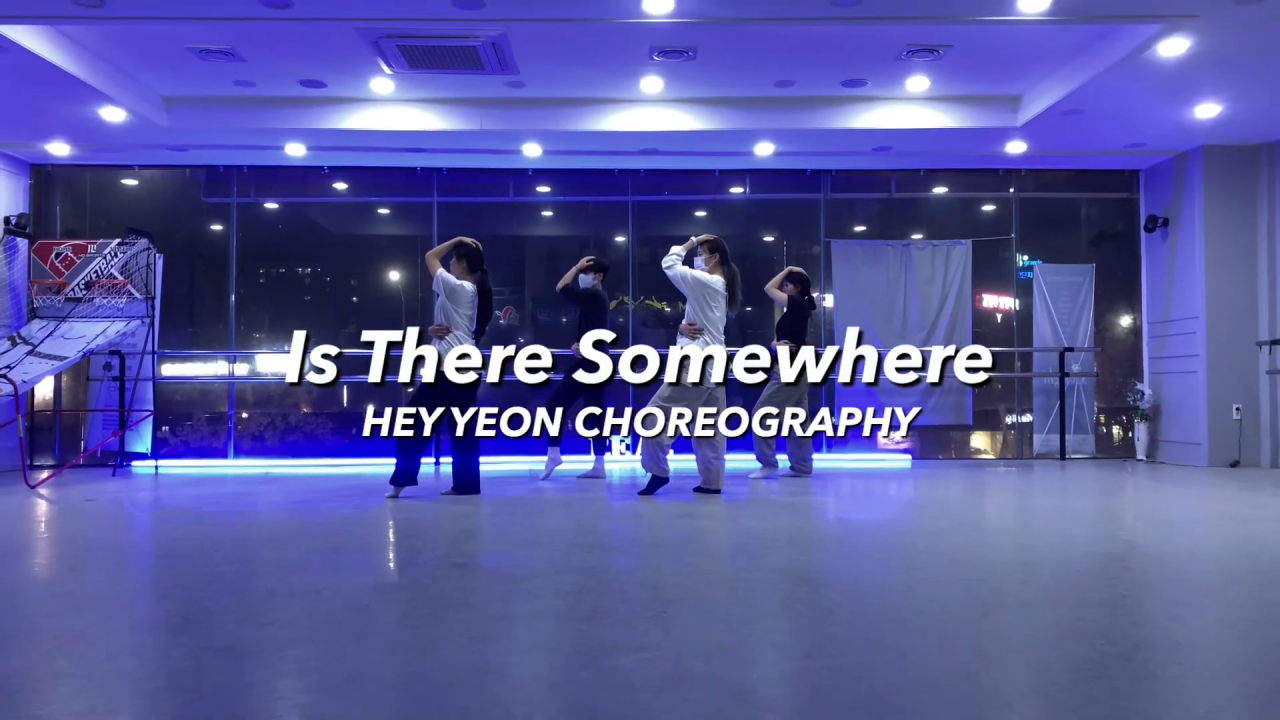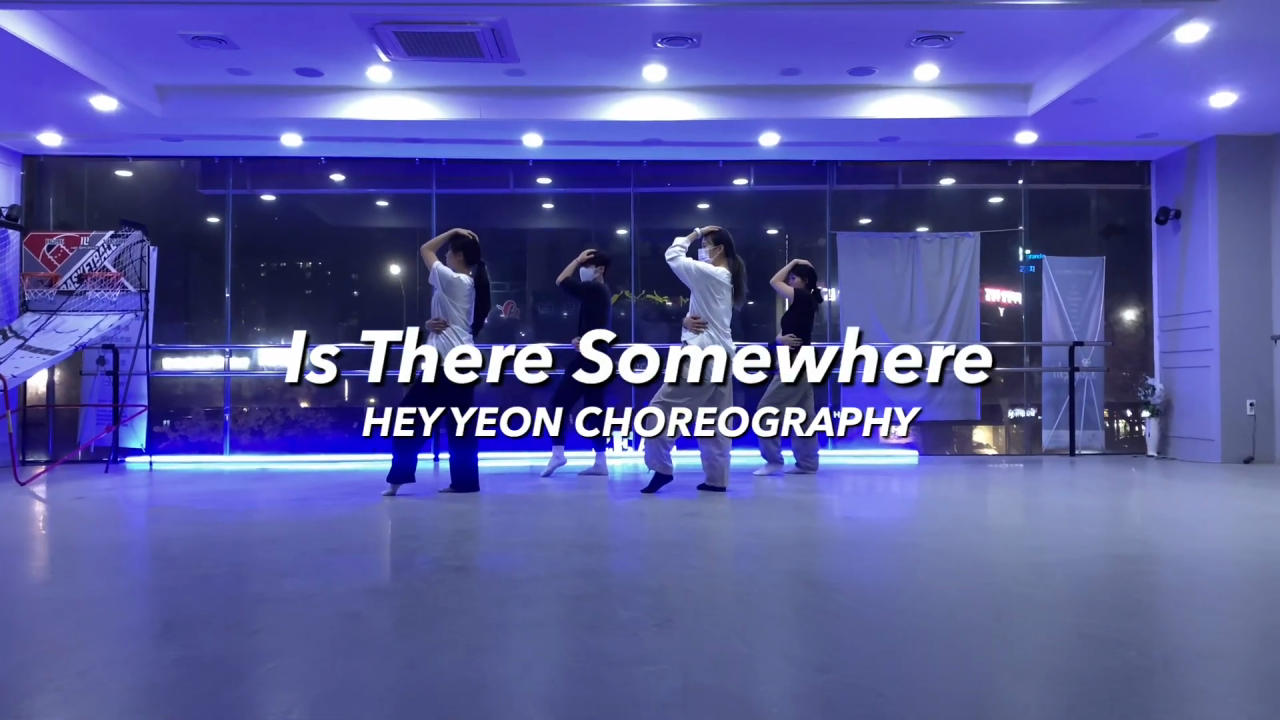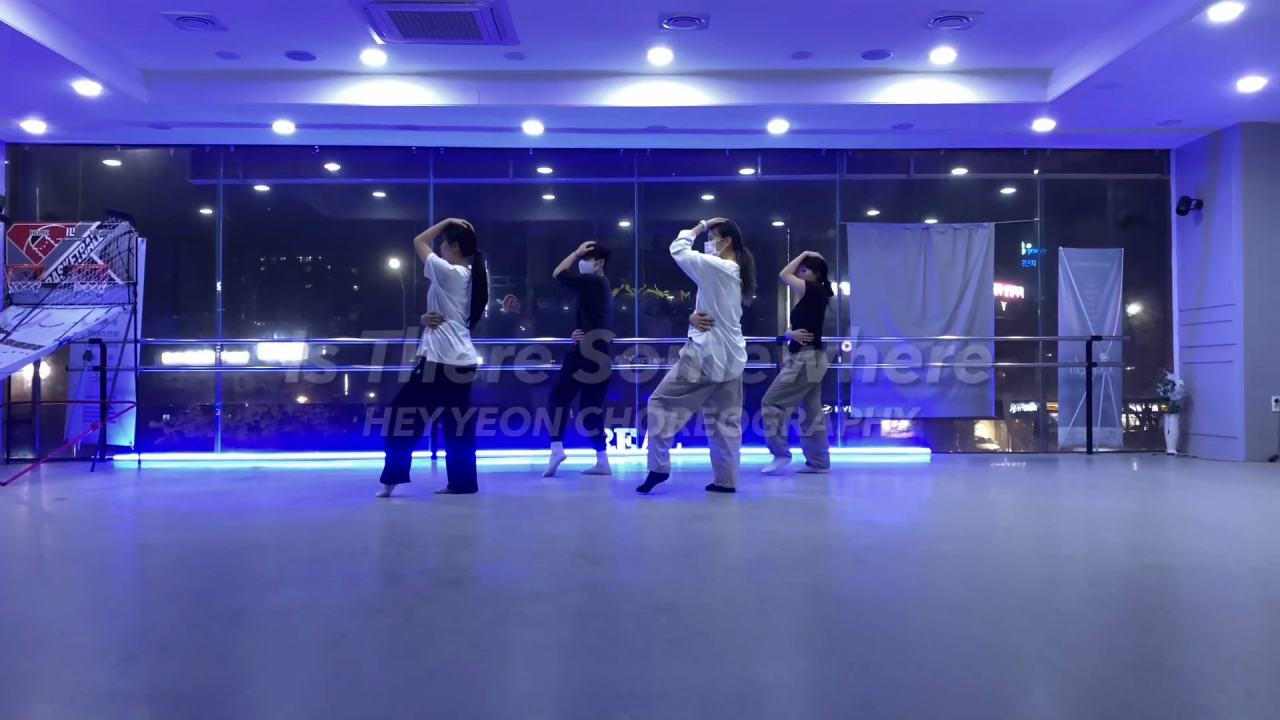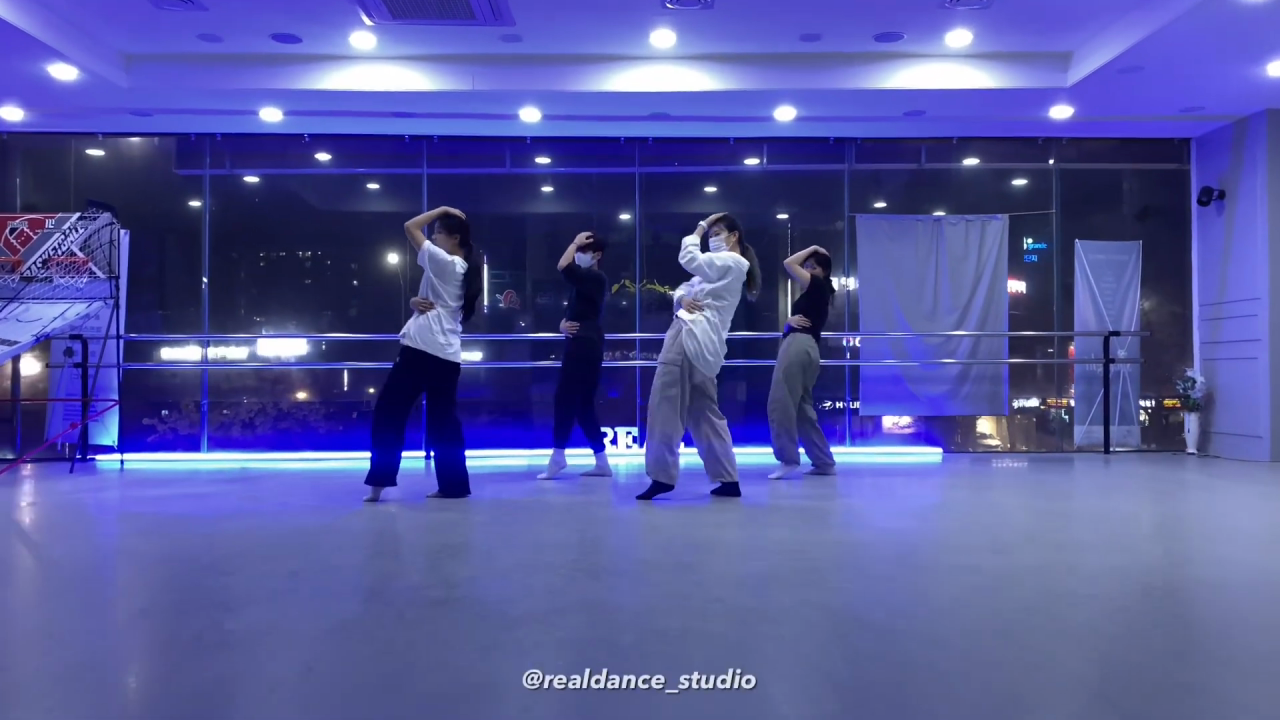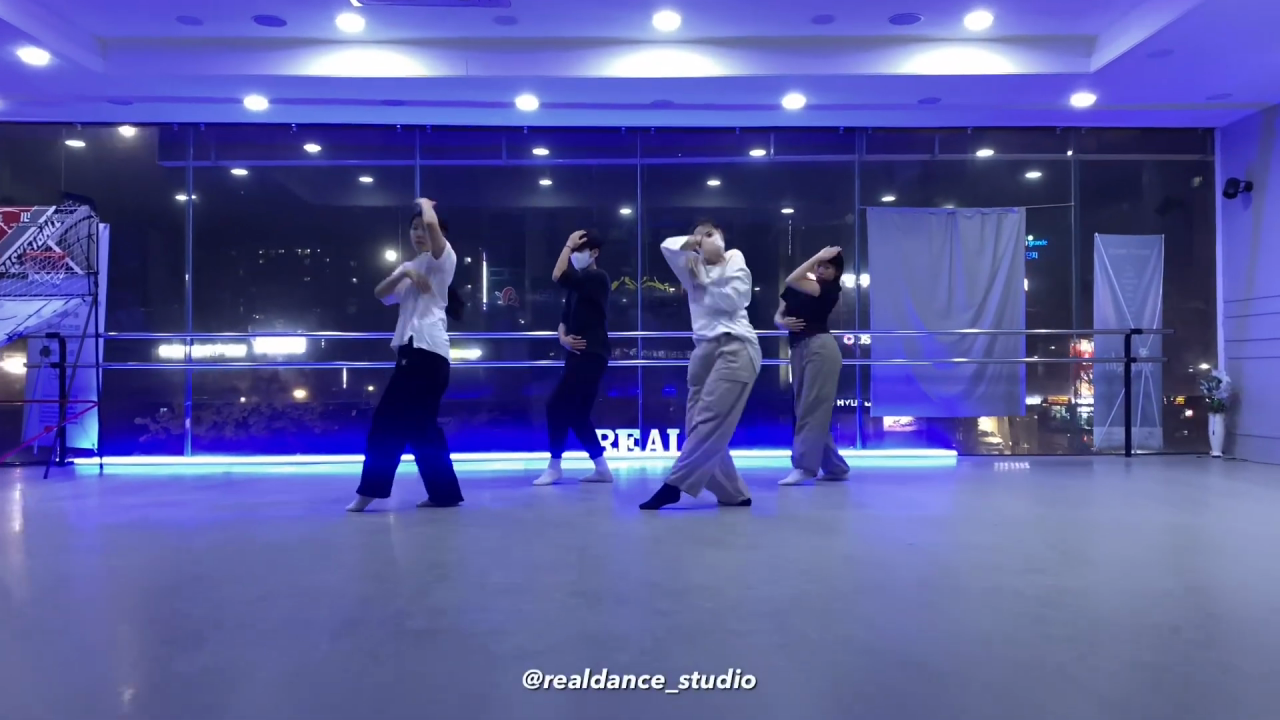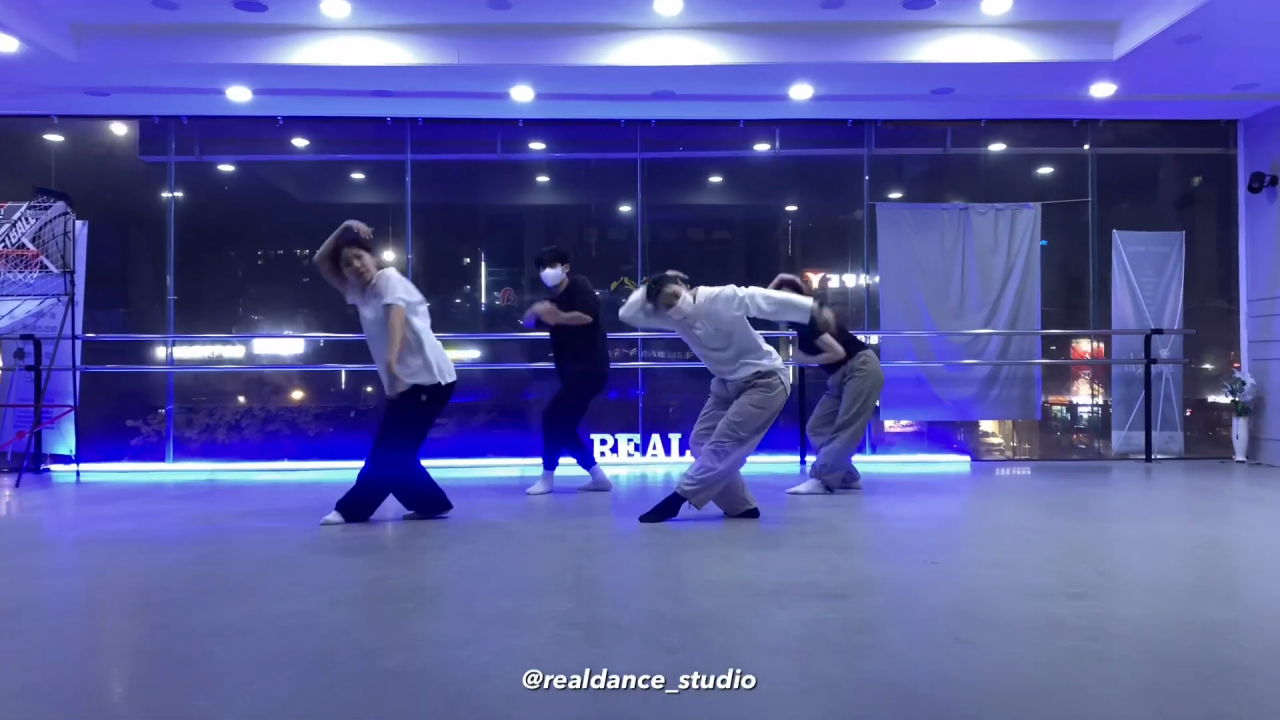
dt=0.4s
person 1, frame 1
left shoulder: (454, 287)
right shoulder: (476, 292)
left elbow: (430, 257)
left wrist: (457, 240)
right wrist: (436, 330)
right knee: (462, 428)
left ankle: (401, 481)
right ankle: (466, 483)
person 1, frame 2
left shoulder: (451, 280)
right shoulder: (473, 285)
left elbow: (426, 250)
left wrist: (453, 232)
right wrist: (432, 324)
left hip: (445, 363)
right knee: (459, 425)
left ankle: (399, 478)
right ankle: (464, 481)
person 1, frame 3
left shoulder: (446, 272)
right shoulder: (471, 277)
left elbow: (419, 241)
left wrist: (446, 222)
right wrist: (427, 318)
left hip: (440, 359)
right hip: (463, 360)
left knee: (403, 414)
right knee: (457, 424)
left ankle: (393, 479)
right ankle: (462, 481)
person 1, frame 4
left shoulder: (443, 262)
right shoulder: (462, 270)
left elbow: (410, 227)
left wrist: (443, 210)
right wrist: (416, 302)
left hip: (421, 349)
right hip: (448, 355)
left knee: (389, 410)
right knee: (443, 421)
left ankle: (380, 480)
right ankle: (454, 484)
person 1, frame 5
left shoulder: (441, 258)
right shoulder: (410, 266)
left elbow: (431, 224)
right elbow: (382, 294)
left wrist: (425, 204)
right wrist: (404, 275)
left hip: (424, 347)
right hip: (417, 349)
left knee: (389, 419)
right knee: (420, 426)
left ankle: (371, 489)
right ankle: (445, 492)
person 1, frame 6
left shoulder: (389, 278)
right shoulder: (360, 291)
left elbow: (397, 319)
left wrist: (391, 362)
left hip: (429, 377)
right hip: (406, 383)
left knee: (389, 447)
right knee: (395, 447)
right ankle: (430, 502)
person 2, frame 1
left shoulder: (704, 282)
right shoulder: (721, 287)
left elbow: (669, 264)
left wrist: (692, 242)
left ankle: (658, 471)
right ankle: (712, 481)
person 2, frame 2
left shoulder: (708, 274)
right shoulder: (726, 279)
left elbow: (673, 256)
left wrist: (696, 233)
left knee: (661, 408)
left ankle: (662, 469)
right ankle: (716, 479)
person 2, frame 3
left shoulder: (715, 267)
right shoulder: (737, 274)
left elbow: (678, 249)
left wrist: (702, 225)
right wrist: (695, 318)
left hip: (705, 354)
right hip: (730, 356)
left knee: (661, 402)
right knee: (725, 420)
left ankle: (658, 467)
right ankle: (726, 480)
person 2, frame 4
left shoulder: (733, 261)
right shoulder: (719, 265)
left elbow: (688, 259)
right elbow: (688, 288)
left wrist: (700, 229)
right wrist: (682, 298)
left hip: (688, 334)
right hip: (705, 343)
left knee: (663, 407)
right knee: (705, 414)
left ankle: (662, 477)
right ankle: (728, 481)
person 2, frame 5
left shoulder: (733, 258)
right shoulder: (690, 266)
left elbow: (732, 297)
right elbow: (669, 246)
left wrist: (702, 282)
right wrist: (696, 243)
left hip: (735, 350)
right hip: (703, 353)
left knee: (708, 425)
right knee: (698, 428)
left ankle: (674, 487)
right ankle: (734, 493)
person 2, frame 6
left shoulder: (721, 299)
right shoulder: (670, 317)
left elbow: (769, 300)
left wrist: (813, 309)
left hip: (766, 380)
right hip: (727, 385)
left knee: (722, 446)
right knee: (701, 442)
left ankle: (676, 500)
right ankle: (741, 504)
person 3, frame 1
left shoulder: (593, 295)
right shoulder: (597, 299)
left elbow: (561, 288)
left wrist: (577, 266)
right wrist: (576, 346)
left knee: (556, 404)
right knee: (594, 414)
left ankle: (553, 454)
right ankle: (599, 465)
person 3, frame 2
left shoulder: (594, 289)
right shoulder: (600, 293)
left elbow: (561, 281)
left wrist: (577, 259)
right wrist: (577, 340)
left knee: (560, 401)
right knee: (594, 409)
left ankle: (558, 452)
right ankle: (600, 462)
person 3, frame 3
left shoulder: (593, 282)
right shoulder: (602, 286)
left elbow: (559, 273)
left wrist: (576, 252)
right wrist: (578, 334)
left hip: (587, 351)
right hip: (601, 354)
left knee: (559, 397)
right knee: (591, 408)
left ankle: (556, 449)
right ankle: (602, 461)
person 3, frame 4
left shoulder: (596, 278)
right shoulder: (582, 282)
left elbow: (563, 266)
right elbow: (569, 315)
left wrist: (575, 242)
right wrist: (564, 326)
left hip: (584, 345)
right hip: (583, 346)
left knee: (565, 399)
right knee: (583, 406)
left ankle: (558, 457)
right ankle: (602, 463)
person 3, frame 5
left shoulder: (597, 277)
right shoulder: (577, 284)
left elbow: (557, 276)
right elbow: (565, 319)
left wrist: (567, 245)
right wrist: (563, 338)
left hip: (590, 355)
right hip: (581, 355)
left knee: (557, 406)
right knee: (577, 415)
left ankle: (554, 466)
right ankle: (601, 469)
person 3, frame 6
left shoulder: (578, 285)
right shoulder: (549, 300)
left elbow: (588, 316)
right elbow: (527, 322)
left wrist: (557, 319)
right wrist: (536, 311)
left hip: (590, 368)
right hip: (573, 371)
left knee: (552, 417)
right knee: (564, 428)
left ankle: (547, 477)
right ankle: (599, 477)
person 4, frame 1
left shoulder: (798, 304)
right shoulder: (797, 310)
left elbow: (769, 288)
right elbow: (778, 339)
left wrist: (787, 269)
right wrist: (776, 345)
left knee: (761, 413)
left ankle: (768, 464)
right ankle: (801, 466)
person 4, frame 2
left shoulder: (804, 298)
right shoulder: (801, 304)
left elbow: (774, 282)
right elbow: (781, 333)
left wrist: (793, 262)
right wrist: (781, 339)
left knee: (767, 409)
right knee: (803, 415)
left ankle: (773, 461)
right ankle: (807, 463)
person 4, frame 3
left shoulder: (816, 291)
right shoulder: (810, 299)
left elbow: (784, 274)
right elbow: (790, 328)
left wrist: (804, 254)
right wrist: (792, 334)
left hip: (805, 359)
right hip: (811, 359)
left knee: (771, 402)
right knee: (812, 411)
left ankle: (781, 454)
right ankle: (818, 462)
person 4, frame 4
left shoulder: (819, 286)
right shoulder: (814, 294)
left elbow: (788, 263)
right elbow: (794, 322)
left wrist: (812, 249)
right wrist: (790, 320)
left hip: (797, 345)
right hip: (807, 348)
left knee: (780, 405)
right knee: (802, 408)
left ankle: (788, 460)
right ankle: (824, 463)
person 4, frame 5
left shoulder: (829, 289)
right shoulder: (800, 286)
left elbow: (794, 279)
right elbow: (779, 316)
left wrist: (826, 255)
right wrist: (782, 322)
left hip: (819, 348)
right hip: (800, 351)
left knee: (812, 410)
right knee: (808, 412)
left ankle: (804, 468)
right ankle: (836, 468)
person 4, frame 6
left shoulder: (807, 321)
left elbow: (837, 353)
left wrist: (806, 359)
right wrist: (776, 281)
left hip: (862, 370)
right hip: (841, 377)
left knee: (846, 428)
right knee: (818, 428)
left ankle: (821, 480)
right ankle: (847, 477)
